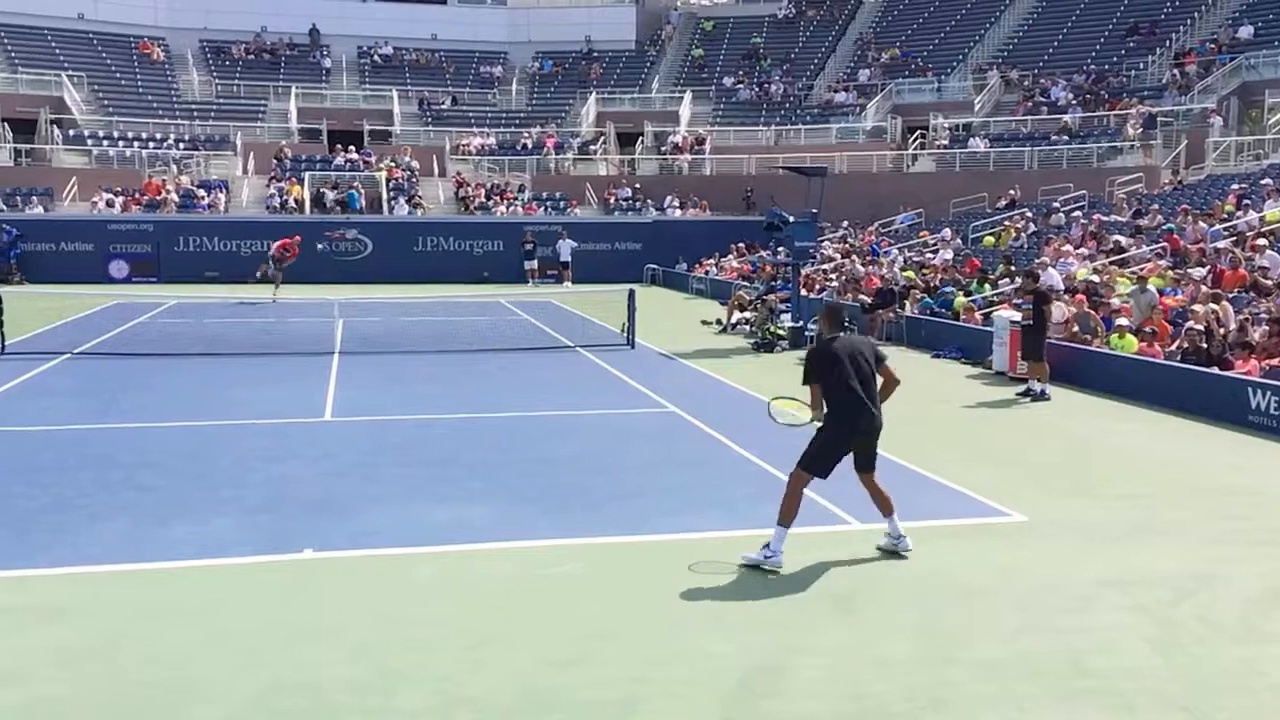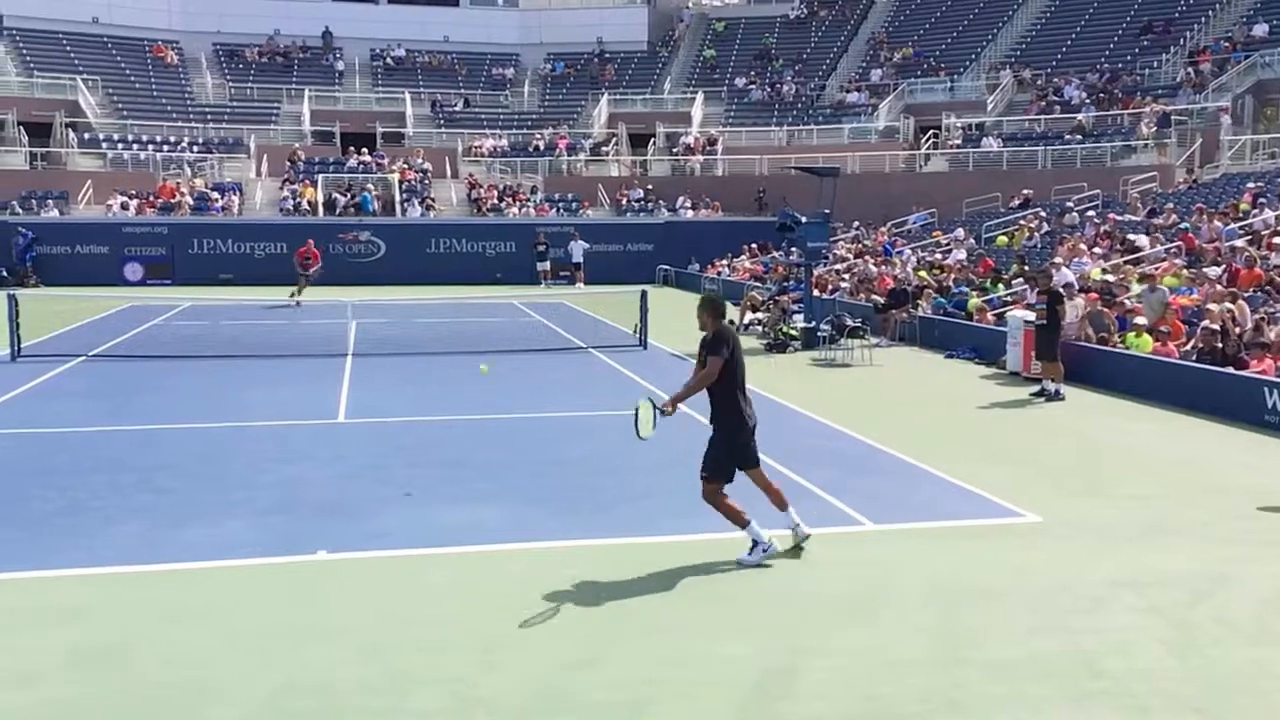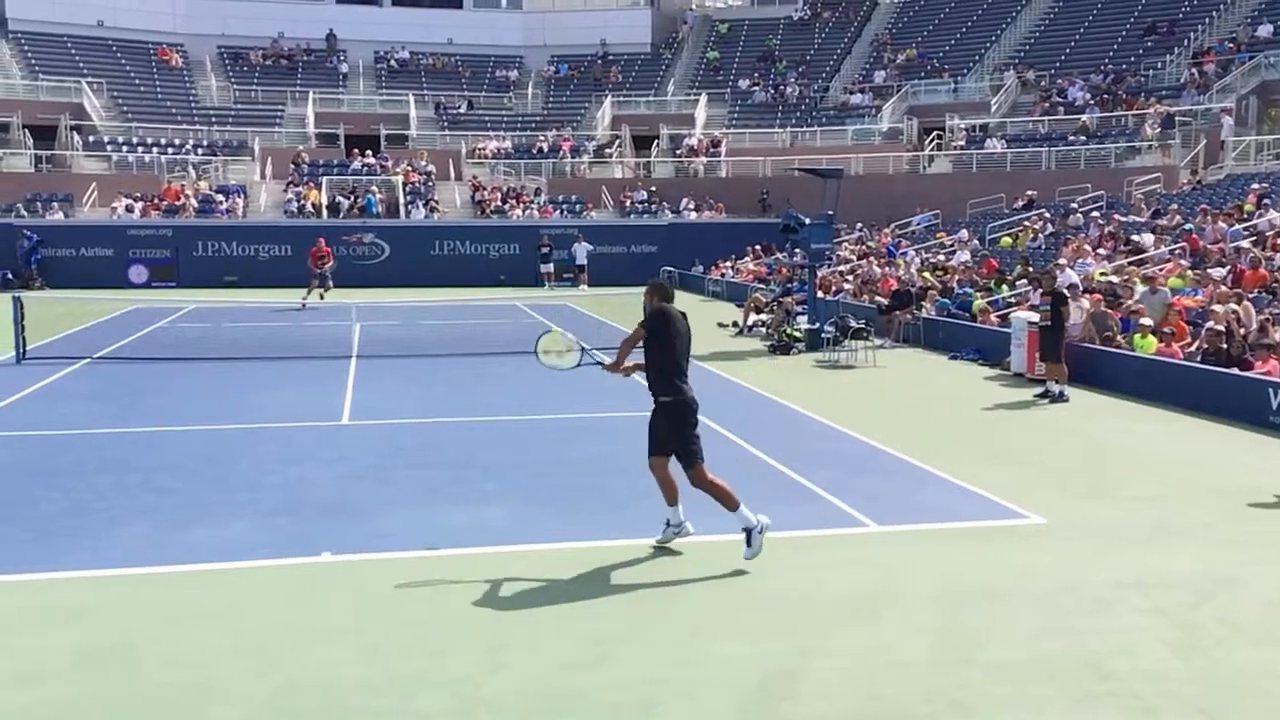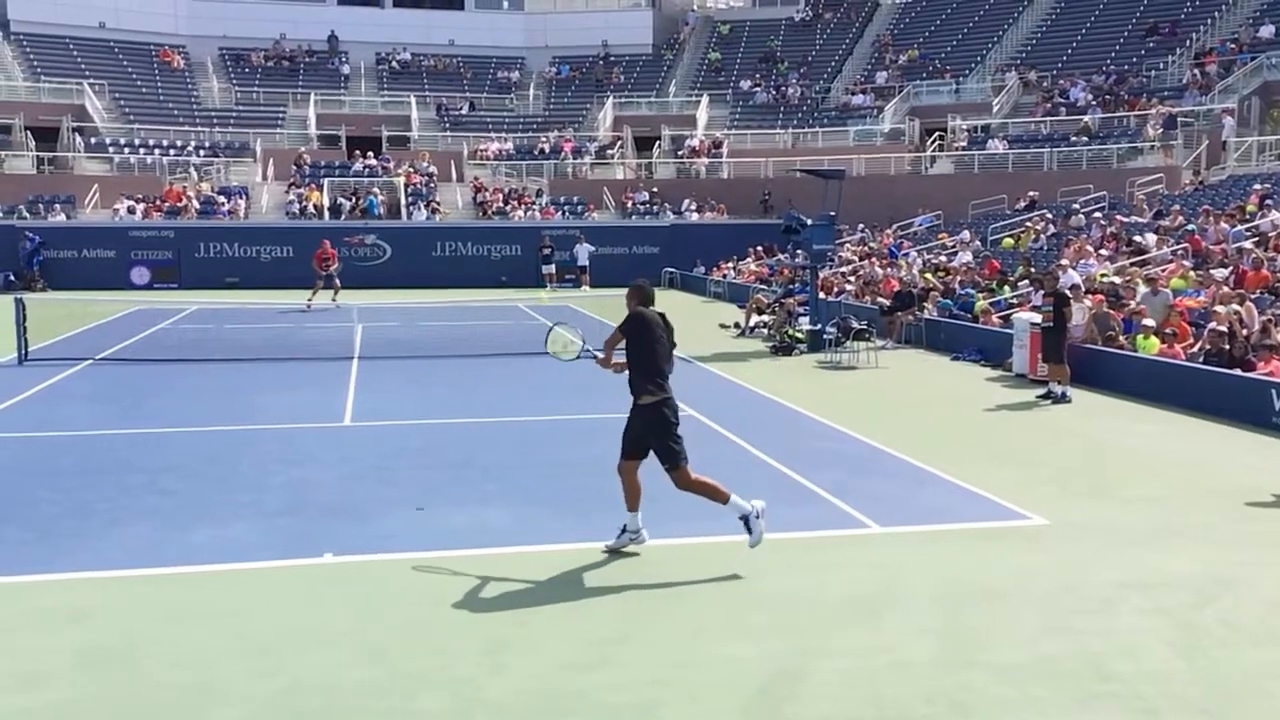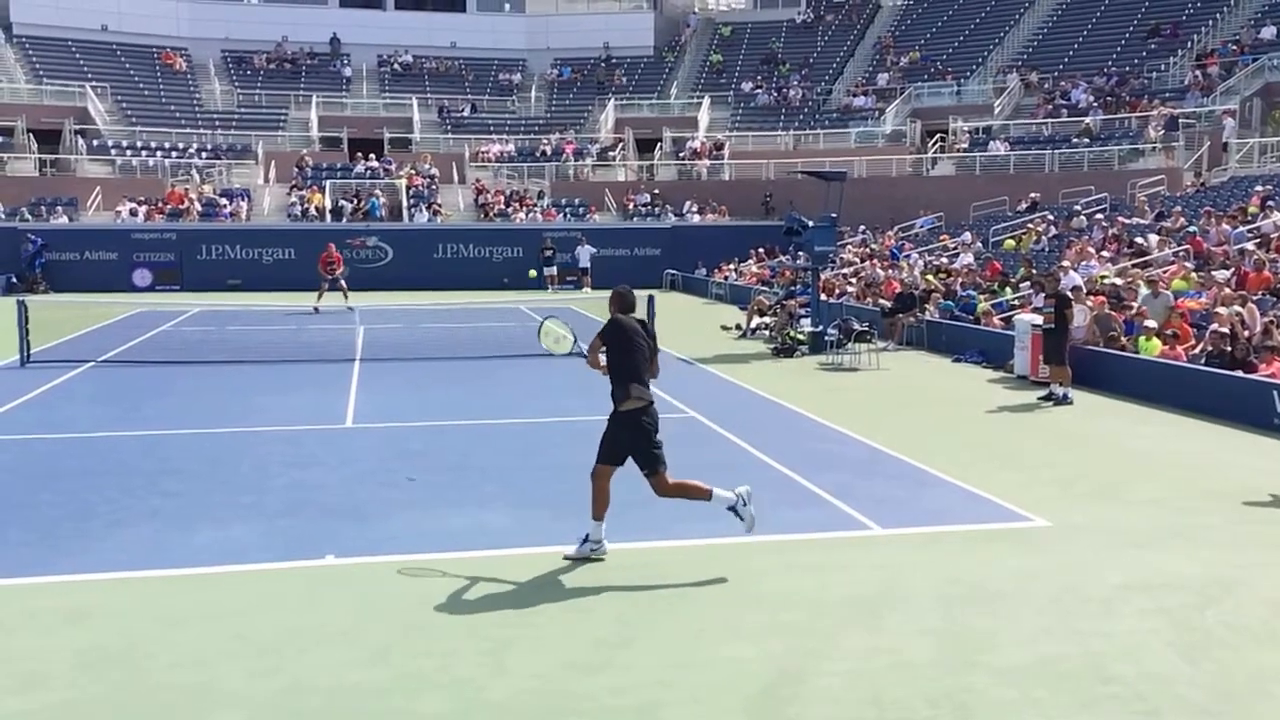
dt=0.4s
person 1, frame 1
left shoulder: (817, 352)
right shoulder: (865, 344)
left elbow: (816, 405)
right elbow: (892, 380)
left wrist: (820, 415)
left hip: (841, 425)
right hip: (871, 423)
left knee: (797, 481)
right knee: (868, 480)
left ankle: (773, 551)
right ankle: (897, 536)
person 1, frame 2
left shoulder: (723, 334)
right shoulder: (709, 341)
left elbow: (709, 376)
right elbow: (697, 378)
left wrist: (675, 398)
right wrist: (675, 401)
left hip: (731, 425)
right hip: (741, 420)
left knee: (712, 492)
right knee: (758, 475)
left ankle: (762, 543)
right ankle: (797, 526)
person 1, frame 3
left shoulder: (661, 313)
right shoulder: (676, 320)
left elbow: (629, 343)
left wrist: (618, 364)
right wrist: (637, 367)
left hip: (675, 405)
right hip: (666, 403)
left knee: (698, 476)
right knee: (657, 464)
left ankle: (752, 523)
right ankle: (677, 523)
person 1, frame 4
left shoulder: (638, 316)
right shoulder: (663, 323)
left elbow: (610, 343)
left wrist: (607, 360)
right wrist: (629, 364)
left hip: (657, 408)
right hip: (644, 407)
left knee: (683, 479)
right knee: (626, 468)
left ankle: (747, 511)
right ankle: (633, 529)
person 1, frame 5
left shoulder: (617, 324)
right shoulder: (646, 330)
left elbow: (593, 350)
right elbow: (653, 371)
left wrist: (596, 362)
left hip: (637, 416)
right hip: (623, 415)
left knee: (663, 485)
right knee: (599, 474)
left ankle: (734, 499)
right ankle: (595, 541)
